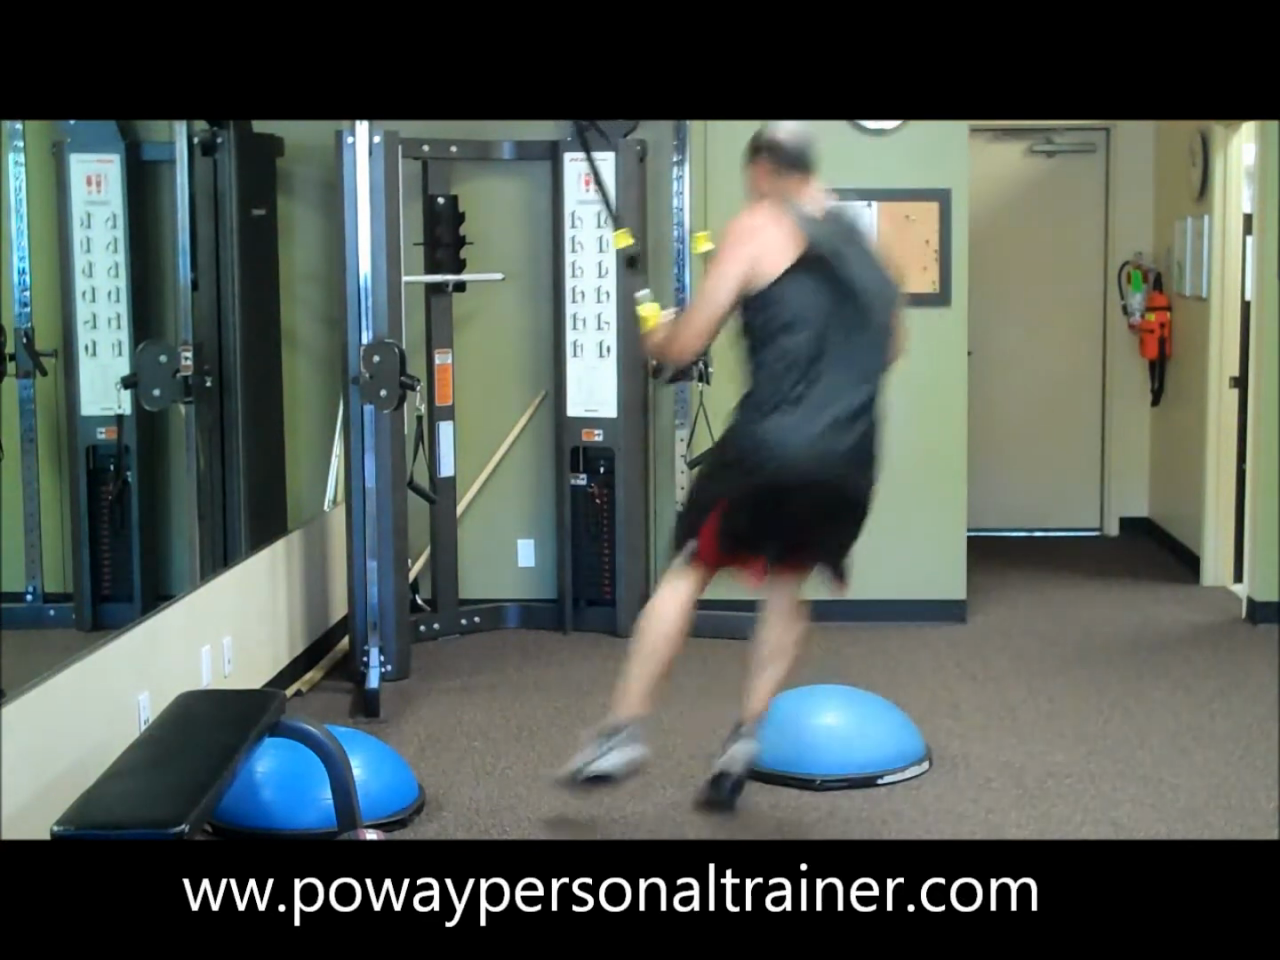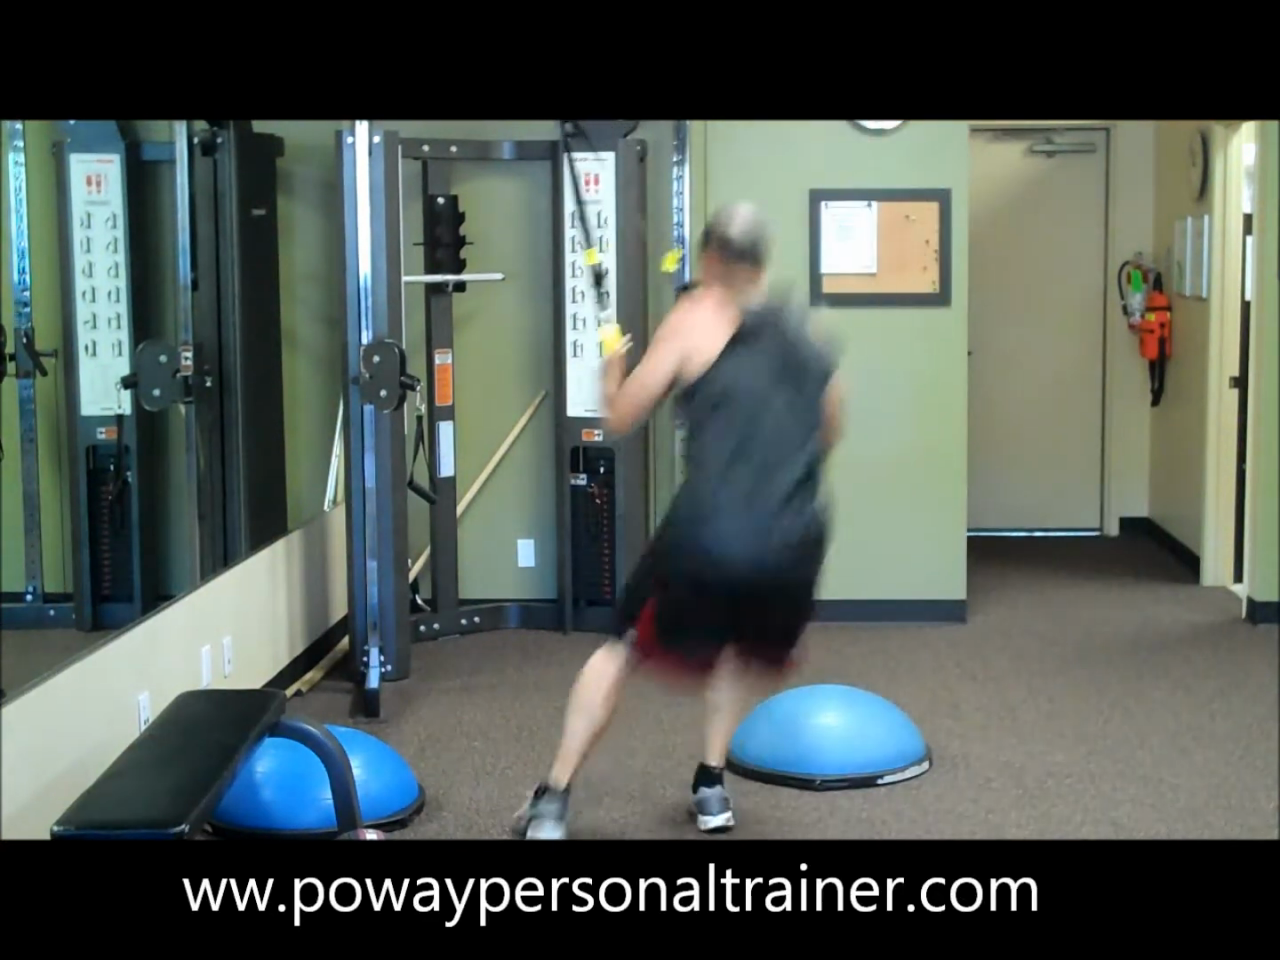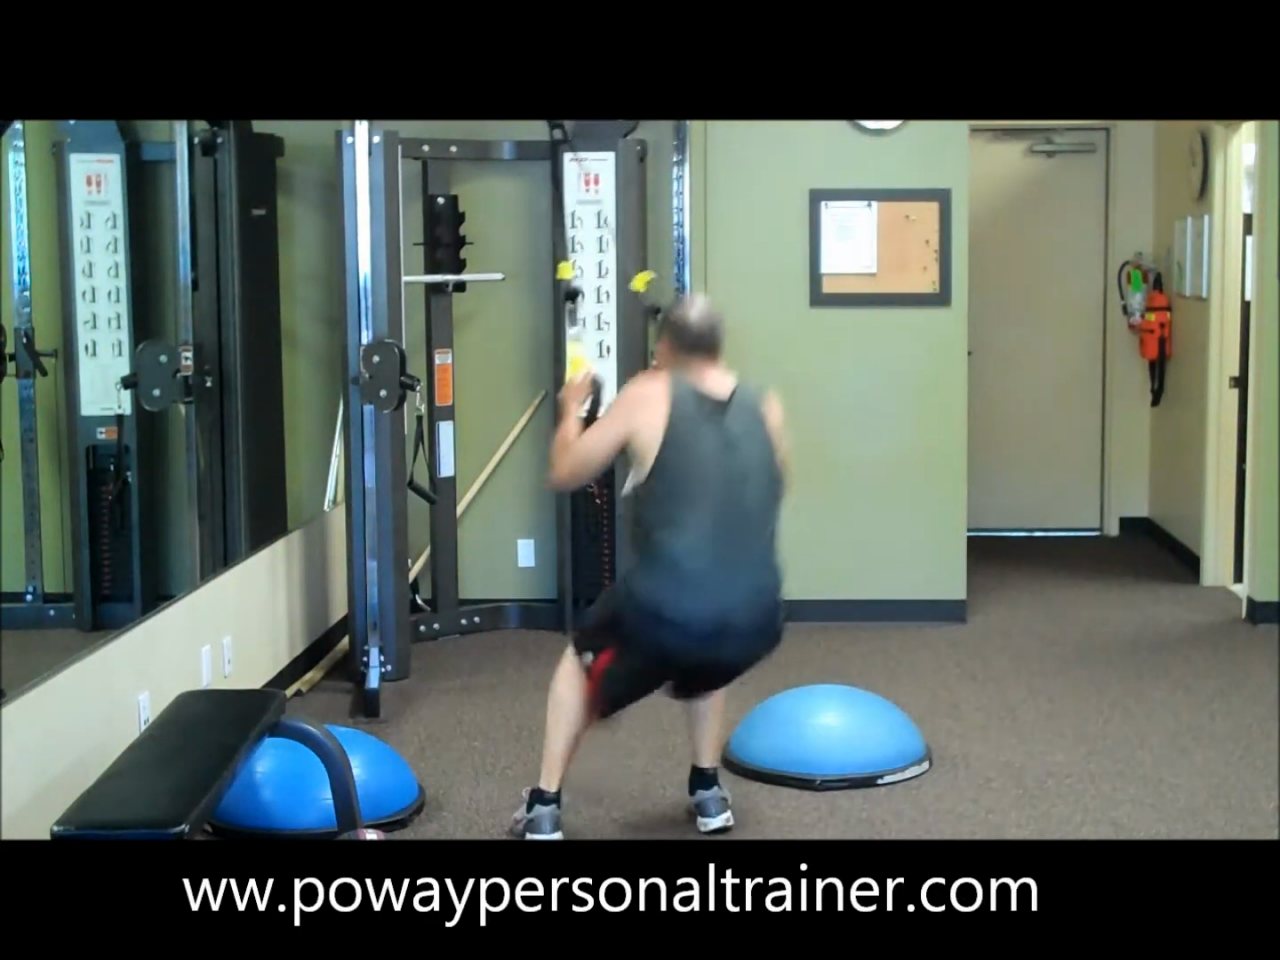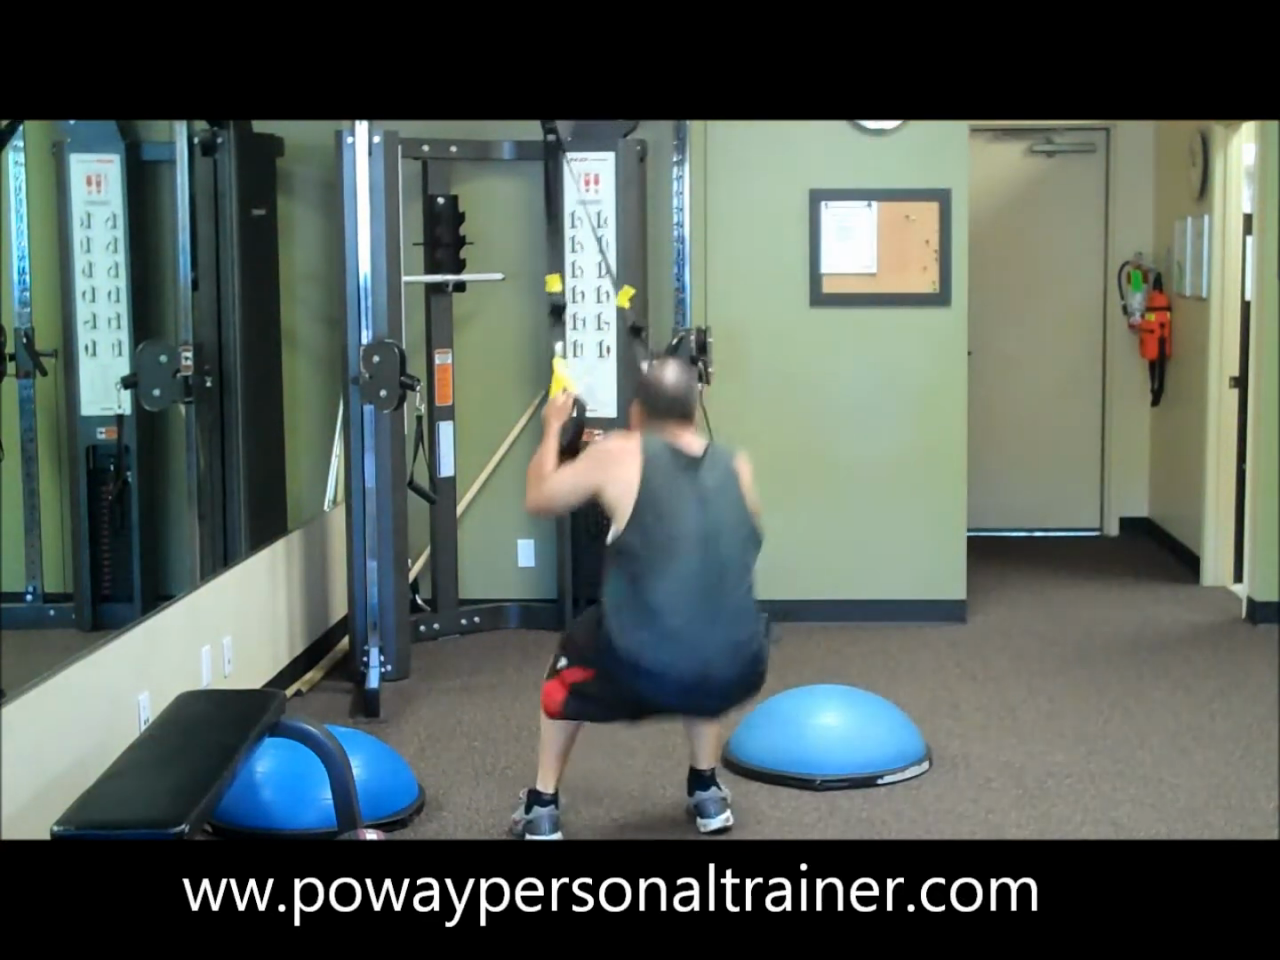
dt=0.1s
person 1, frame 1
left shoulder: (758, 227)
right shoulder: (864, 243)
left elbow: (684, 347)
right elbow: (888, 347)
left wrist: (656, 333)
left hip: (773, 447)
right hip: (849, 459)
left knee: (686, 573)
right knee: (785, 583)
left ankle: (622, 731)
right ankle: (746, 740)
person 1, frame 2
left shoulder: (697, 317)
right shoulder: (806, 337)
left elbow: (620, 418)
right elbow: (828, 432)
left wrist: (614, 373)
left hip: (708, 537)
right hip: (792, 549)
left knee: (619, 649)
right knee: (743, 652)
left ankle: (552, 800)
right ankle: (711, 786)
person 1, frame 3
left shoulder: (647, 398)
right shoulder: (765, 411)
left elbow: (564, 472)
left wrist: (572, 404)
left hip: (667, 616)
right hip: (754, 623)
left knee: (581, 660)
right knee: (704, 665)
left ankle: (544, 805)
right ankle: (708, 790)
person 1, frame 4
left shoulder: (620, 454)
right shoulder: (737, 469)
left elbow: (538, 499)
left wrist: (553, 426)
left hip: (646, 667)
right hip: (736, 672)
left knee: (572, 655)
left ankle: (542, 806)
right ankle: (705, 790)
